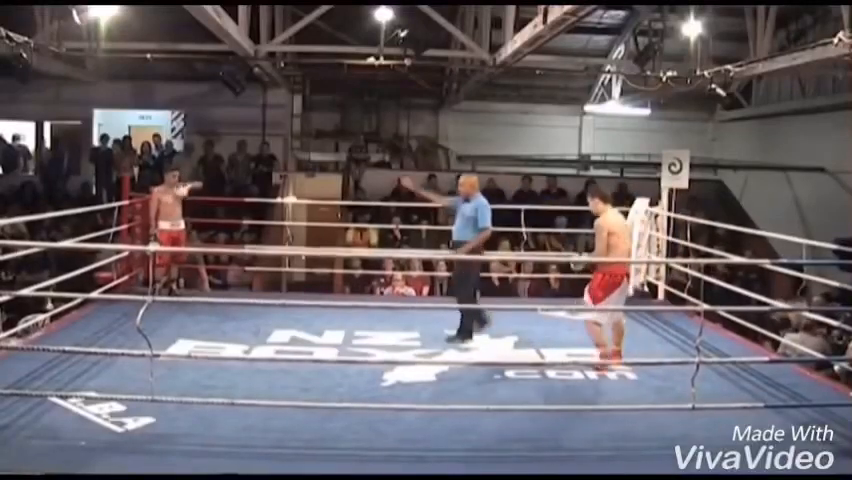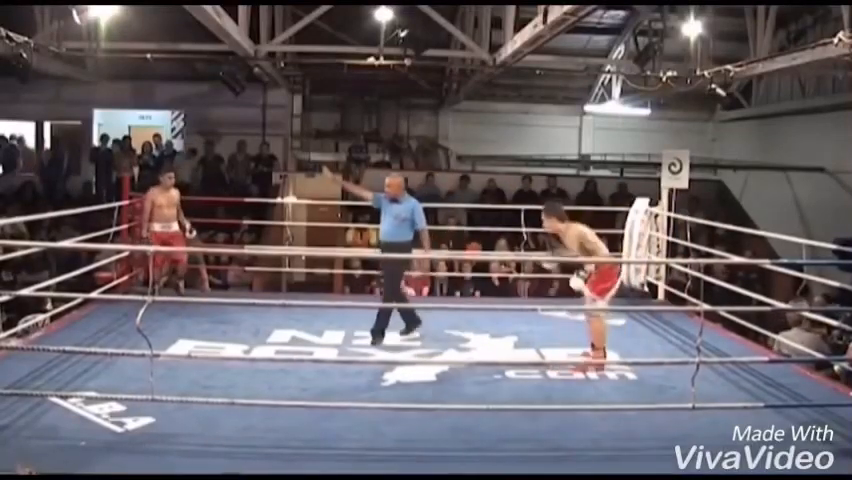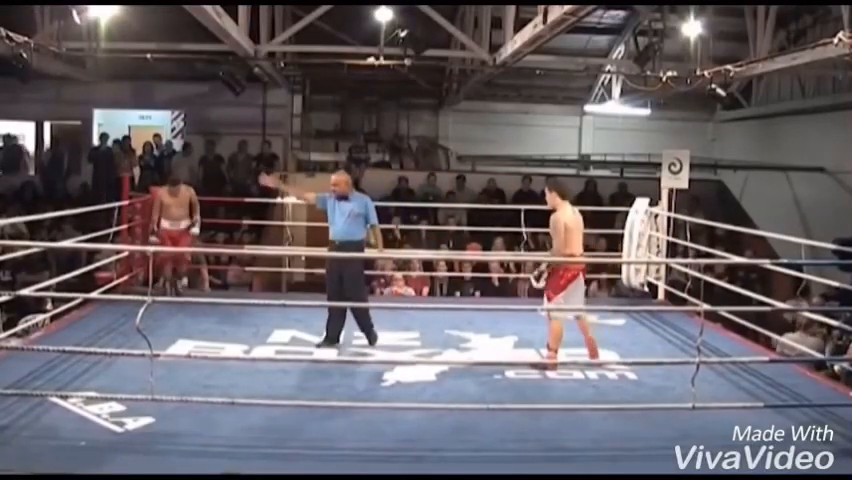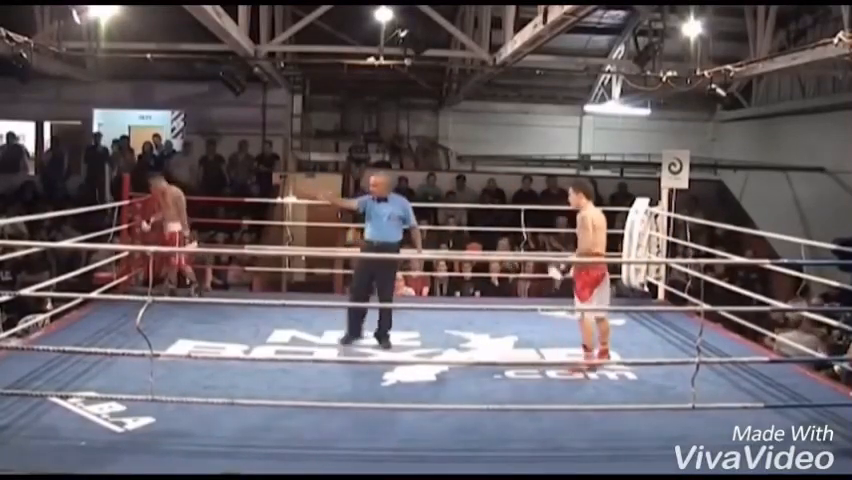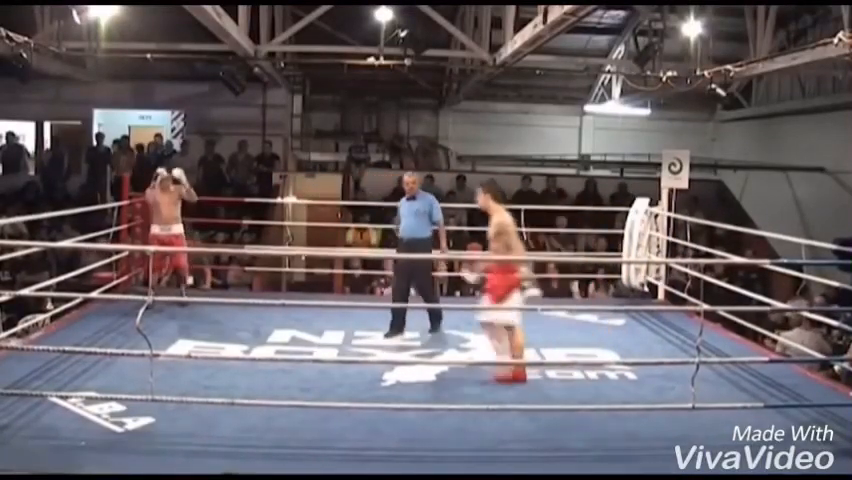
dt=1s
person 1, frame 1
left shoulder: (602, 222)
right shoulder: (620, 218)
left elbow: (600, 254)
left hip: (608, 272)
right hip: (622, 271)
left knee: (592, 316)
right knee: (616, 314)
left ankle: (605, 353)
right ankle: (615, 354)
person 1, frame 2
left shoulder: (577, 232)
right shoulder: (564, 233)
left elbow: (603, 253)
left wrist: (587, 269)
left hip: (606, 270)
right hip: (598, 270)
left knee: (593, 311)
right knee: (594, 310)
left ankle: (597, 358)
right ankle: (598, 353)
person 1, frame 3
left shoulder: (557, 217)
right shoulder: (576, 213)
left elbow: (558, 250)
left wrist: (544, 266)
left hip: (564, 267)
right hip: (578, 265)
left knee: (554, 313)
right knee: (577, 309)
left ankle: (551, 358)
right ankle: (592, 349)
person 1, frame 4
left shoulder: (584, 215)
right shoulder: (599, 214)
left elbow: (586, 246)
right wrist: (577, 260)
left hip: (588, 268)
right hip: (601, 266)
left knee: (584, 314)
right knee: (600, 313)
left ankle: (589, 358)
right ankle: (603, 353)
person 1, frame 5
left shoulder: (501, 218)
right shoulder: (498, 217)
left elbow: (516, 248)
left wrist: (524, 274)
right wrist: (479, 268)
left hip: (505, 273)
right hip: (498, 273)
left knee: (490, 318)
right knee: (511, 323)
left ankle: (516, 366)
right ankle: (517, 368)
person 2, frame 1
left shoulder: (481, 205)
right shoulder: (462, 201)
left elbow: (487, 231)
right elbow: (441, 200)
left wrist: (466, 248)
right wrist: (416, 189)
left hip: (470, 252)
right hip: (461, 250)
left knee: (465, 292)
right knee: (461, 289)
left ankle: (465, 333)
right ankle: (479, 319)
person 2, frame 2
left shoulder: (413, 205)
right shoulder: (384, 200)
left elbow: (423, 231)
right elbow: (360, 192)
left wrist: (426, 255)
right wrist: (334, 178)
left hip: (400, 251)
right hip: (385, 249)
left knee: (389, 292)
right knee: (393, 291)
left ankle: (378, 331)
right ankle: (412, 322)
person 2, frame 3
left shoulder: (364, 201)
right shoulder: (329, 199)
left elbow: (374, 227)
right elbow: (304, 195)
left wrist: (380, 251)
right wrist: (277, 185)
left hip: (354, 251)
right hip: (335, 250)
left knee: (355, 294)
right knee: (334, 295)
left ankle: (369, 330)
right ankle: (332, 336)
person 2, frame 4
left shoulder: (402, 203)
right shoulder: (368, 201)
left elbow: (413, 227)
right elbow: (350, 204)
left wrist: (418, 250)
right wrist: (330, 199)
left hip: (389, 251)
right hip: (368, 249)
left knee: (386, 295)
right knee: (357, 291)
left ankle: (383, 335)
right ankle: (353, 331)
person 2, frame 5
left shoulder: (429, 200)
right shoulder: (402, 203)
left elbow: (439, 223)
left wrist: (443, 243)
left hip: (421, 246)
right hip: (403, 245)
left knee: (425, 287)
right knee: (399, 288)
left ankle: (436, 319)
right ankle: (396, 326)
person 3, frame 1
left shoulder: (179, 187)
right shoulder: (157, 191)
left elbow: (199, 185)
right elbow: (152, 213)
left wrist: (188, 186)
right wrist: (153, 230)
left hip: (179, 227)
right hip: (164, 228)
left knee: (176, 259)
right knee: (163, 259)
left ankle: (172, 286)
right ankle: (157, 287)
person 3, frame 2
left shoulder: (176, 193)
right shoulder: (152, 193)
right elbow: (146, 215)
left wrist: (186, 224)
right wrist: (144, 233)
left hip: (174, 230)
right hip: (157, 231)
left knee: (182, 259)
right knee: (157, 261)
left ankle: (179, 282)
right ankle: (156, 288)
person 3, frame 3
left shoulder: (189, 191)
right shoulder: (160, 193)
left elbow: (196, 205)
right elbow: (156, 210)
left wrist: (196, 220)
right wrist: (154, 228)
left hip: (184, 228)
right hip: (166, 227)
left knee: (183, 257)
right knee: (167, 258)
left ankle: (179, 282)
right ankle: (168, 286)
person 3, frame 4
left shoulder: (175, 193)
right shoulder: (159, 194)
left elbow: (183, 214)
left wrist: (186, 234)
right wrist: (151, 221)
left hip: (177, 230)
right hip: (168, 230)
left knee: (179, 261)
right knee: (171, 261)
left ankle: (194, 286)
right ankle: (171, 289)
person 3, frame 5
left shoulder: (178, 190)
right shoulder: (153, 190)
left elbow: (193, 199)
right elbow: (149, 200)
left wrist: (184, 182)
right wrist: (155, 182)
left hip: (176, 232)
right hip: (157, 233)
left knee: (181, 264)
right knee: (155, 266)
left ankle: (183, 287)
